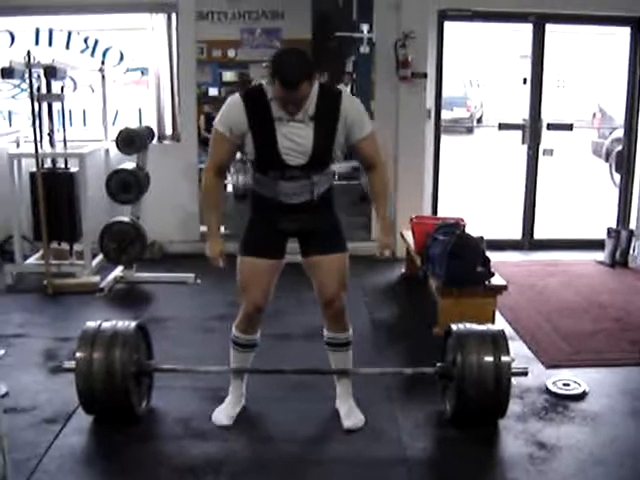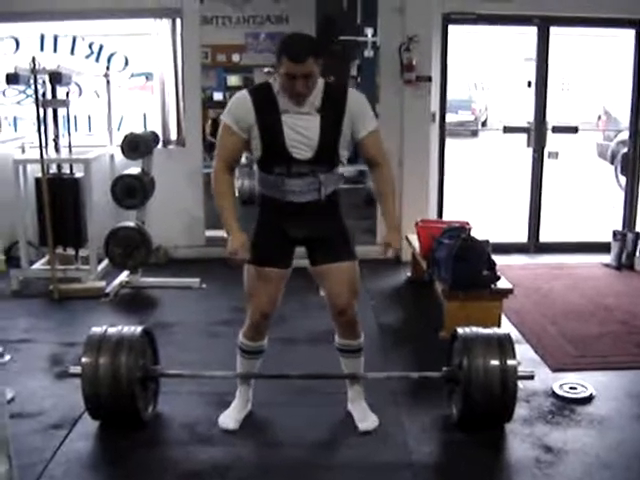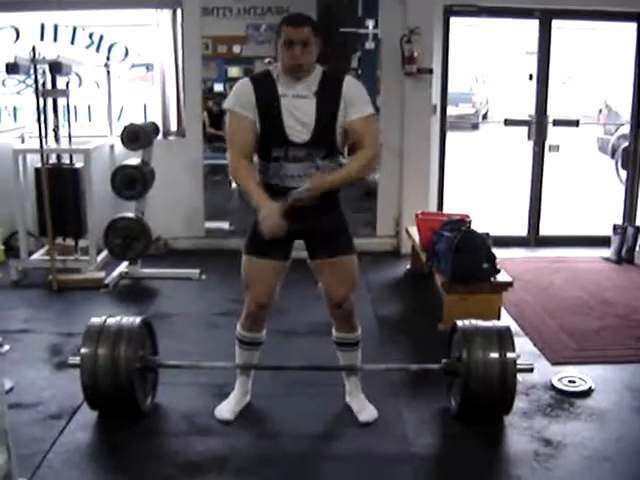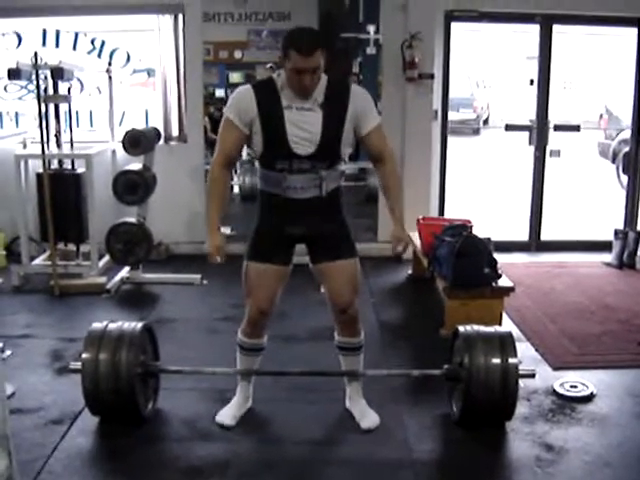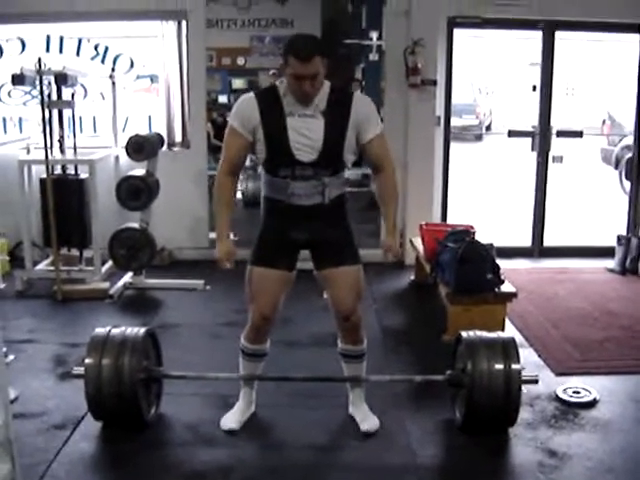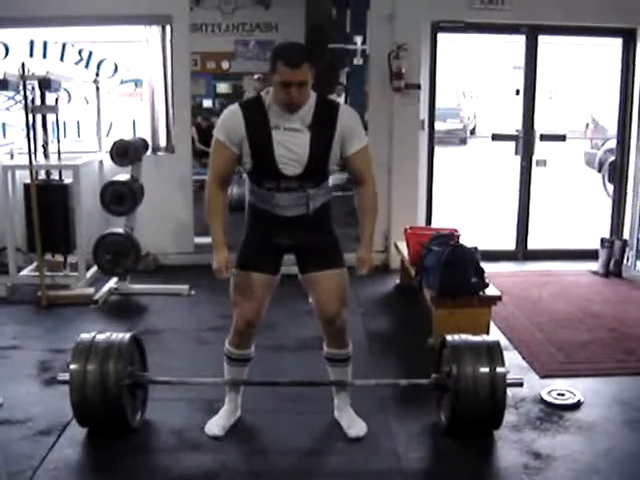
dt=0.7s
person 1, frame 1
left shoulder: (344, 106)
right shoulder: (241, 108)
left elbow: (374, 166)
right elbow: (215, 172)
left wrist: (385, 227)
right wrist: (214, 233)
left hip: (319, 212)
right hip: (267, 213)
left knee: (333, 303)
right knee: (251, 307)
left ankle: (344, 394)
right ankle: (235, 391)
person 1, frame 2
left shoulder: (349, 102)
right shoulder: (248, 103)
left elbow: (379, 164)
right elbow: (222, 168)
left wrist: (391, 225)
right wrist: (233, 229)
left hip: (326, 216)
right hip: (273, 218)
left knee: (345, 310)
right knee: (259, 314)
left ankle: (356, 397)
right ankle: (242, 396)
person 1, frame 3
left shoulder: (346, 89)
right shoulder: (249, 90)
left elbow: (370, 150)
right elbow: (238, 156)
left wrist: (324, 183)
right wrist: (264, 204)
left hip: (326, 210)
right hip: (271, 210)
left knee: (342, 304)
right knee: (256, 305)
left ankle: (354, 389)
right ankle: (242, 387)
person 1, frame 4
left shoulder: (352, 98)
right shoulder: (250, 98)
left elbow: (383, 159)
right elbow: (222, 165)
left wrist: (398, 221)
right wrist: (213, 229)
left hip: (327, 215)
right hip: (274, 216)
left knee: (347, 308)
right knee: (257, 311)
left ankle: (355, 395)
right ankle: (242, 393)
person 1, frame 5
left shoulder: (355, 106)
right shoulder: (253, 107)
left elbow: (383, 168)
right elbow: (228, 172)
left wrist: (390, 229)
right wrist: (223, 235)
left hip: (331, 221)
right hip: (278, 221)
left knee: (349, 315)
right knee: (260, 317)
left ankle: (357, 400)
right ankle: (246, 399)
person 1, frame 6
left shoulder: (340, 117)
right shoulder: (239, 117)
left elbow: (364, 181)
right elbow: (217, 183)
left wrist: (366, 244)
right wrist: (219, 246)
left hip: (315, 227)
right hip: (263, 227)
left knee: (334, 318)
right knee: (243, 321)
left ankle: (343, 404)
right ankle: (231, 403)
